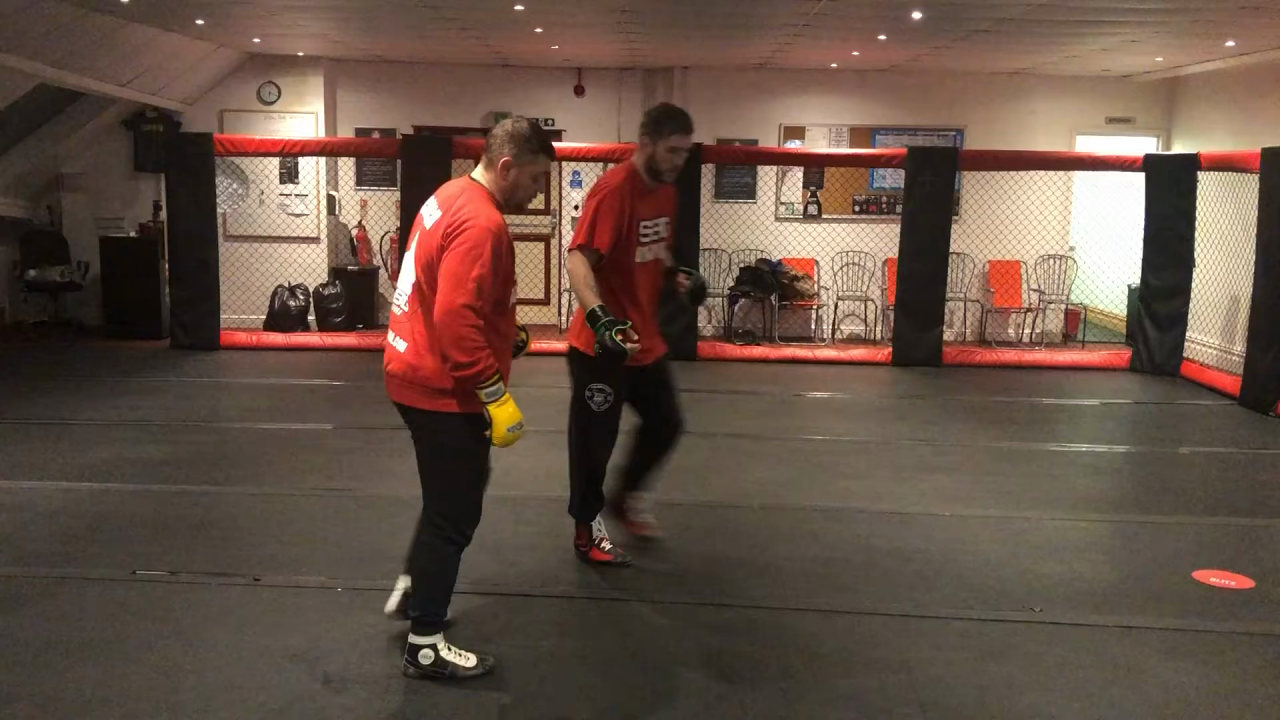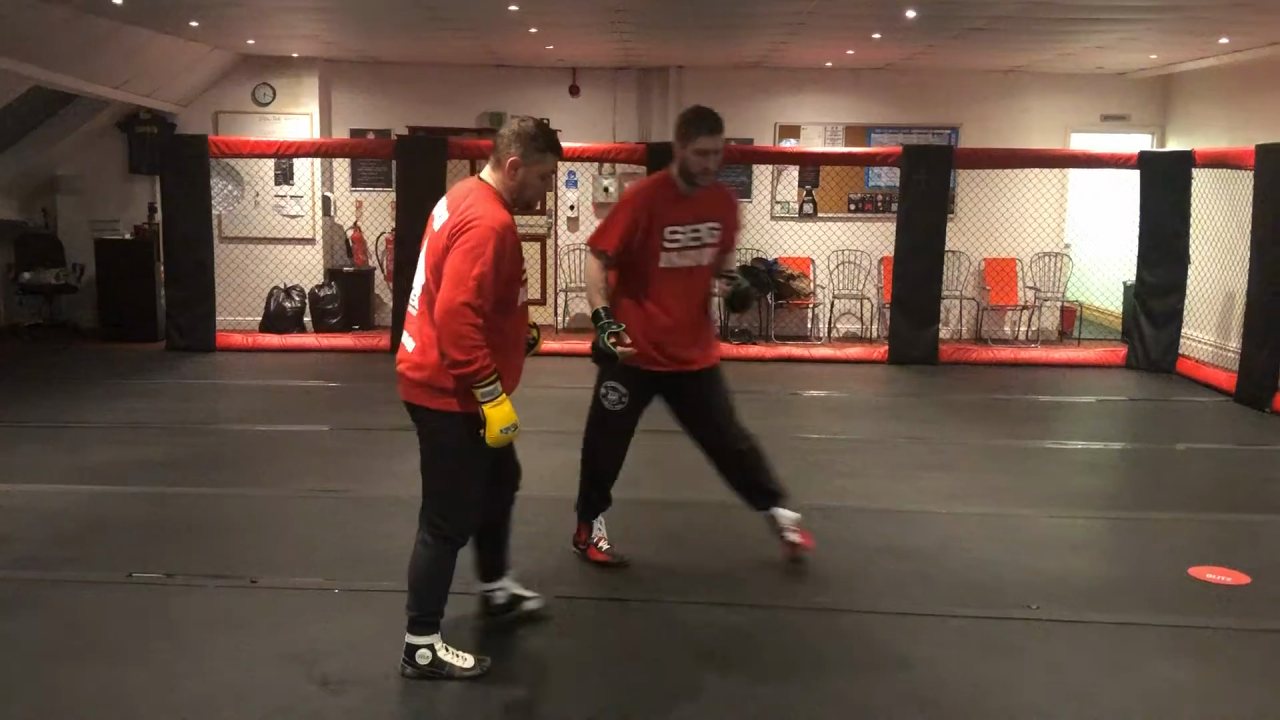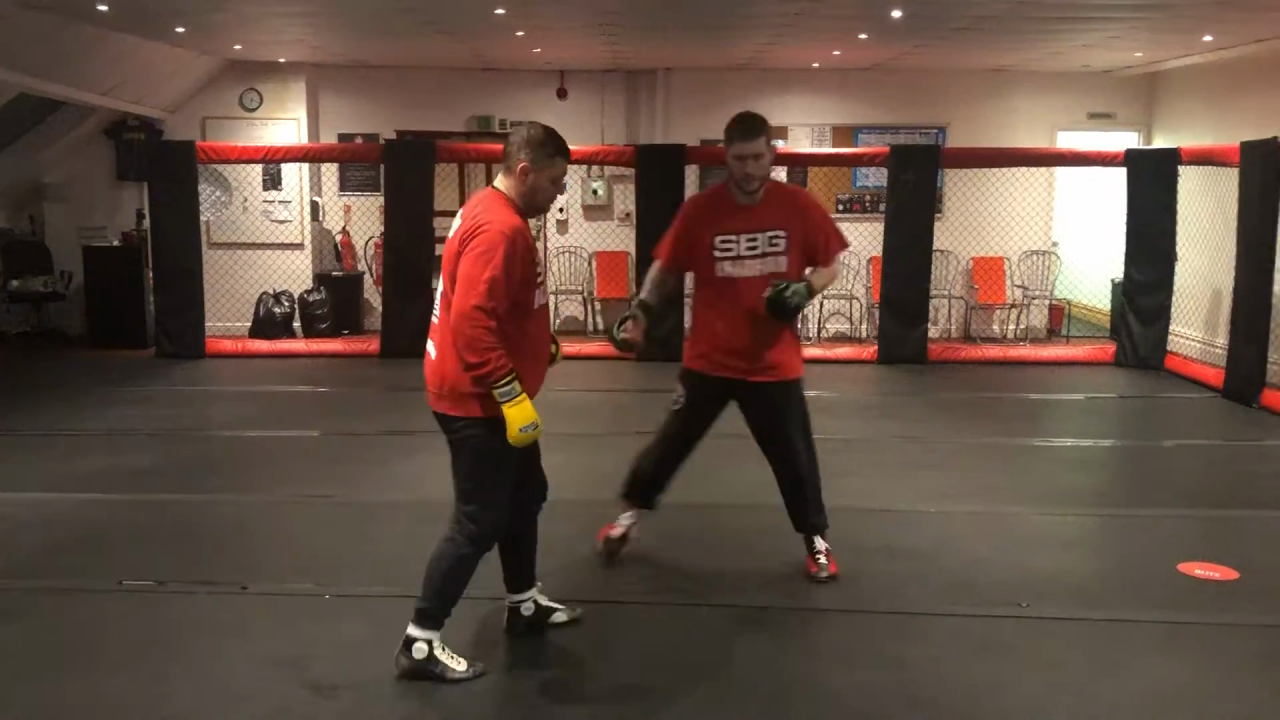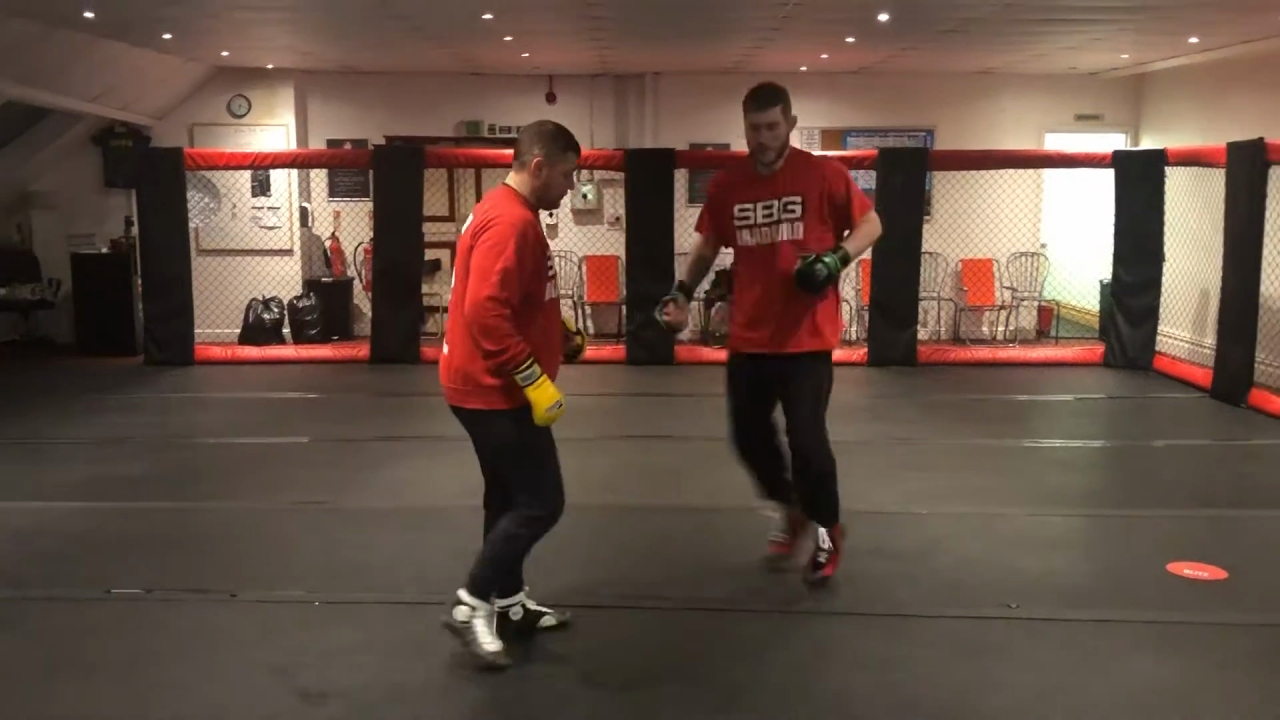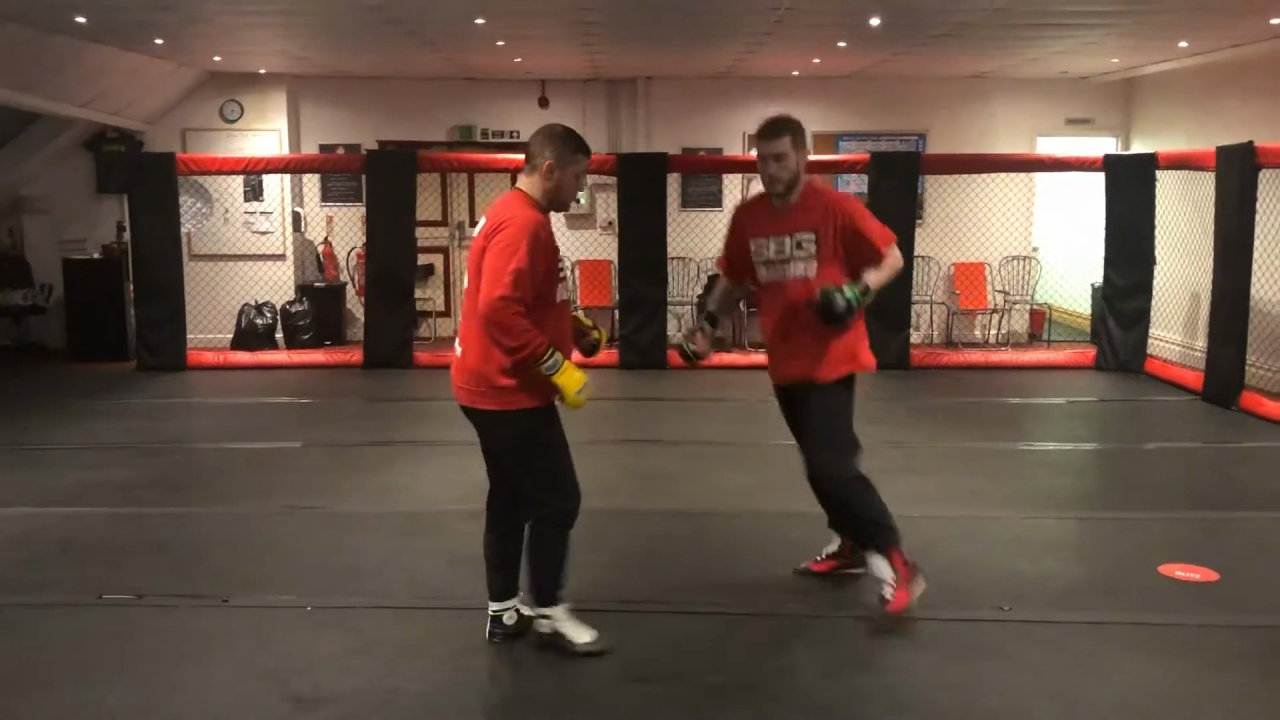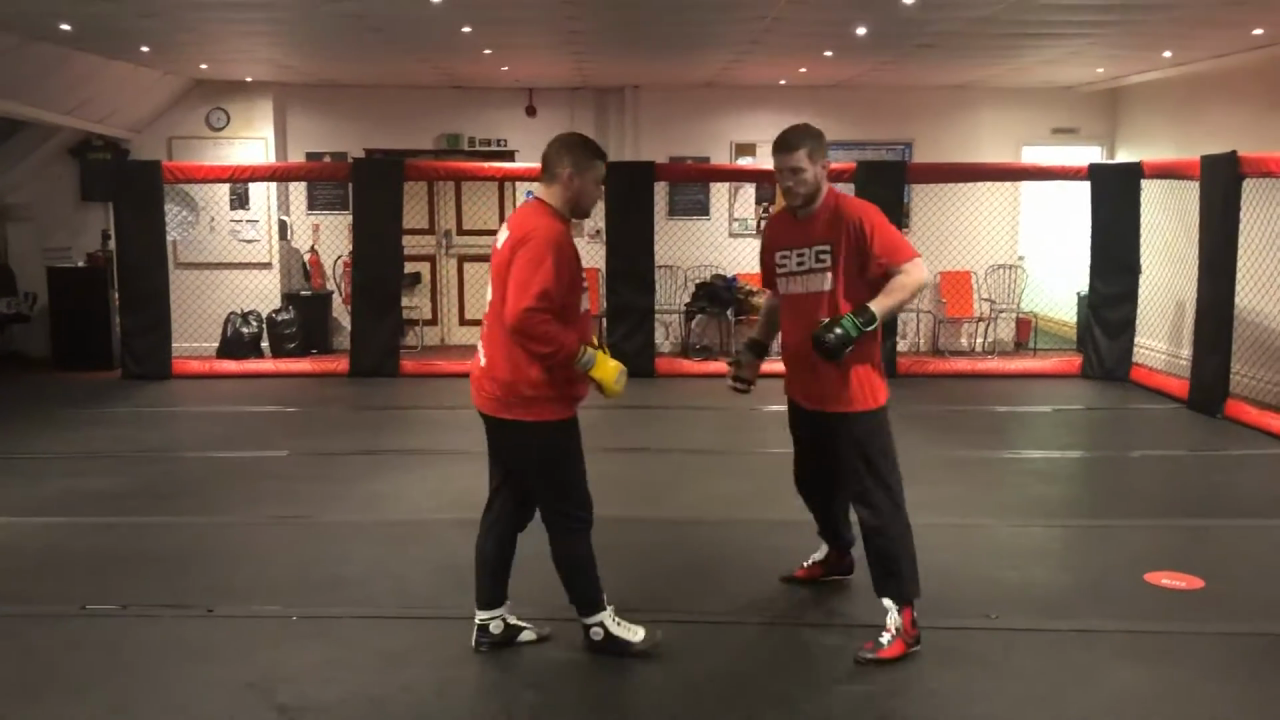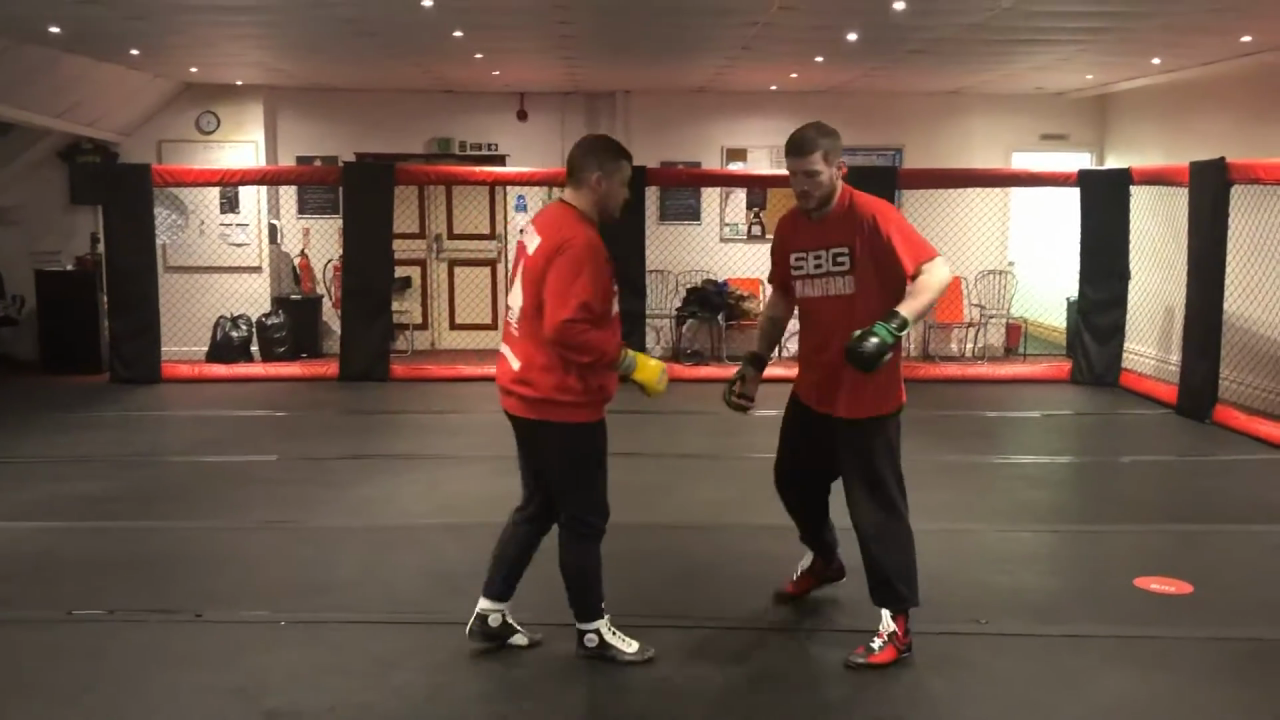
dt=0.2s
person 1, frame 1
left shoulder: (452, 196)
right shoulder: (482, 225)
right elbow: (458, 321)
left wrist: (505, 329)
right wrist: (497, 398)
left hip: (422, 374)
right hip: (442, 390)
left knee: (459, 490)
right knee: (453, 511)
left ankle: (413, 586)
right ankle: (424, 645)
person 1, frame 2
left shoulder: (467, 198)
right shoulder: (488, 224)
right elbow: (458, 318)
left wrist: (517, 327)
right wrist: (494, 398)
left hip: (452, 385)
right hip: (451, 394)
left knee: (499, 482)
right knee: (449, 517)
left ankle: (496, 590)
right ankle: (421, 645)
person 1, frame 3
left shoulder: (488, 210)
right shoulder: (500, 229)
right elbow: (474, 323)
left wrist: (541, 336)
right wrist: (513, 398)
left hip: (484, 395)
right hip: (477, 400)
left knee: (524, 494)
right knee: (481, 518)
left ankle: (524, 602)
right ankle: (421, 641)
person 1, frame 4
left shoulder: (506, 212)
right shoulder: (512, 222)
right elbow: (487, 312)
left wrist: (559, 331)
right wrist: (534, 382)
left hip: (489, 387)
right hip: (494, 392)
left knee: (510, 496)
right knee: (541, 502)
left ankle: (507, 604)
right ankle: (471, 605)
person 1, frame 5
left shoulder: (515, 214)
right shoulder: (523, 224)
right elbow: (502, 310)
left wrist: (576, 327)
right wrist: (559, 368)
left hip: (493, 387)
right hip: (509, 392)
left knee: (510, 498)
right knee: (557, 501)
left ankle: (504, 610)
right ankle: (548, 613)
person 1, frame 6
left shoulder: (527, 220)
right shoulder: (546, 235)
right elbow: (528, 320)
left wrist: (584, 342)
right wrist: (592, 362)
left hip: (505, 393)
right hip: (533, 402)
left knee: (508, 507)
right knee: (569, 514)
left ankle: (490, 619)
right ankle: (597, 622)
person 1, frame 7
left shoulder: (547, 222)
right shoulder: (579, 242)
right elbow: (569, 329)
left wrist: (613, 353)
right wrist: (632, 365)
left hip: (530, 391)
right hip: (562, 403)
left knee: (539, 506)
right knee: (584, 518)
left ankle: (490, 611)
right ankle: (592, 630)
person 2, frame 1
left shoulder: (666, 192)
right shoulder: (614, 191)
right elbow: (579, 259)
left wrist: (676, 274)
right wrist: (602, 320)
left hip: (646, 340)
right hip: (603, 344)
left knee: (665, 425)
right knee: (593, 440)
left ankle: (627, 497)
right ankle: (587, 525)
person 2, frame 2
left shoulder: (723, 201)
right shoulder: (642, 198)
right elbow: (598, 260)
left wrist: (729, 278)
right wrist: (603, 321)
left hip: (695, 350)
right hip: (633, 350)
left knee: (727, 440)
right knee: (606, 441)
left ankle: (779, 514)
right ankle: (590, 525)
person 2, frame 3
left shoulder: (800, 206)
right shoulder: (701, 209)
left elbow: (833, 259)
right elbow: (667, 265)
left wrist: (805, 288)
right wrist: (643, 310)
left hip: (773, 362)
right hip: (708, 360)
left knee: (794, 457)
right knee: (670, 445)
left ankle: (814, 538)
right ankle: (629, 514)
person 2, frame 4
left shoulder: (822, 174)
right shoulder: (727, 183)
left elbow: (870, 225)
right elbow: (708, 244)
left wrist: (836, 258)
right wrist: (684, 290)
left hip: (806, 335)
right hip: (748, 335)
left knee: (807, 438)
right knee: (749, 437)
left ankle: (824, 526)
right ankle: (790, 508)
person 2, frame 5
left shoulder: (836, 206)
right shoulder: (747, 216)
left elbow: (892, 255)
right elbow: (731, 279)
left wrist: (856, 292)
right wrist: (708, 323)
left hip: (831, 359)
right hip: (786, 364)
left knee: (832, 462)
right knee: (821, 461)
left ankle: (893, 563)
right ankle: (852, 543)
person 2, frame 6
left shoulder: (857, 217)
right shoulder: (776, 227)
left elbow: (914, 274)
left wrist: (860, 321)
right wrist: (754, 349)
left hip: (852, 387)
right hip: (802, 387)
left knee: (874, 496)
right knee: (812, 480)
left ankle: (901, 615)
right ankle: (837, 553)
person 2, frame 7
left shoulder: (872, 217)
right shoulder: (789, 228)
left elbow: (937, 273)
left wrist: (890, 327)
right wrist: (754, 363)
left hip: (867, 394)
right hip: (811, 389)
left knee: (876, 506)
right knee: (793, 480)
left ankle: (896, 623)
right ankle: (822, 559)
